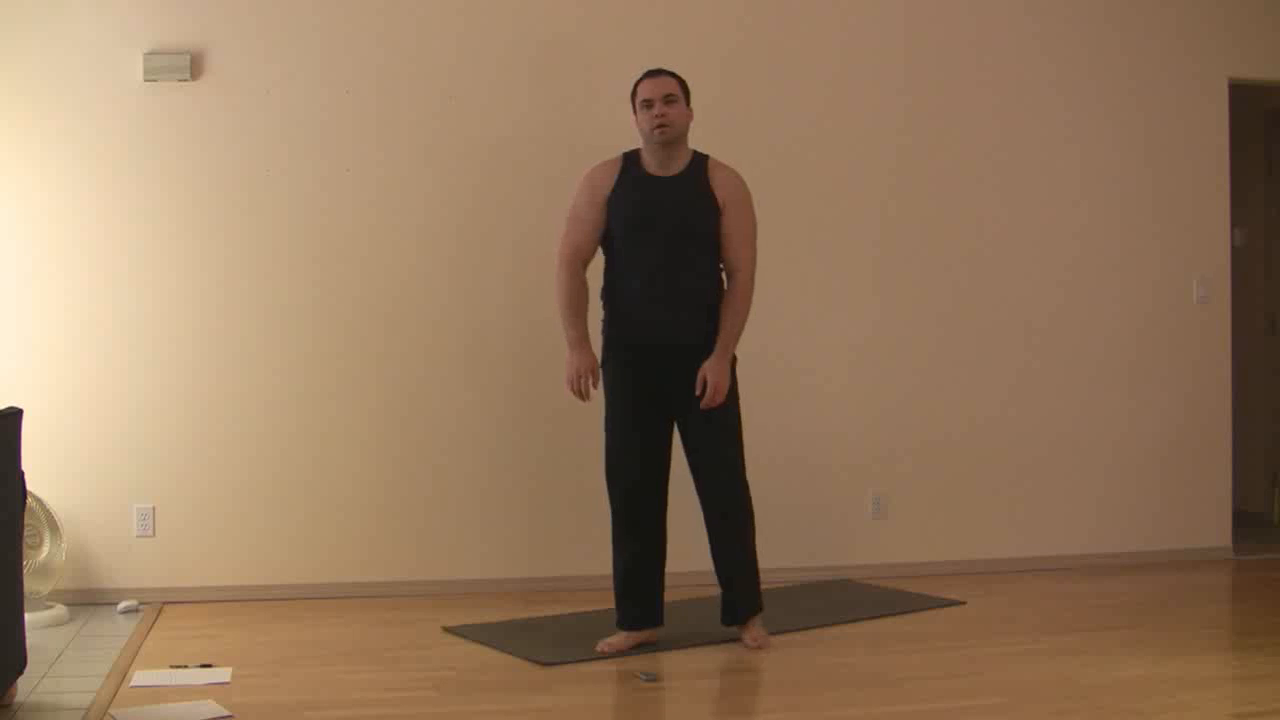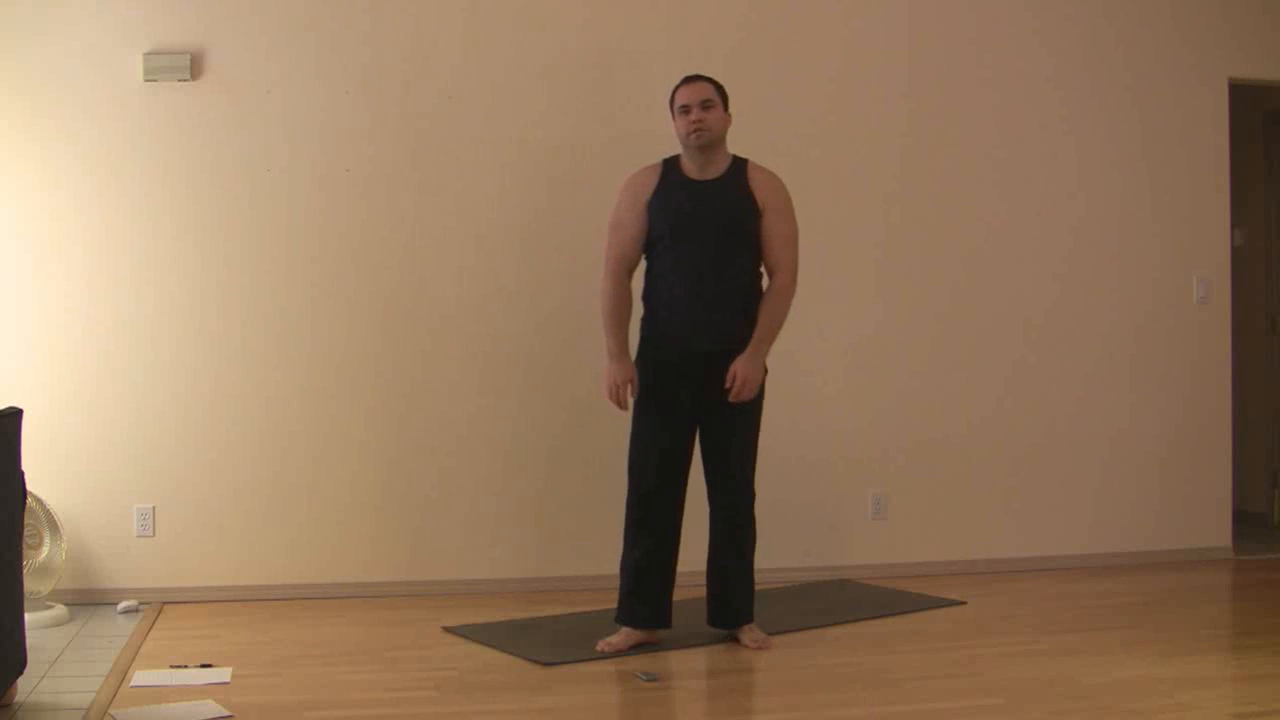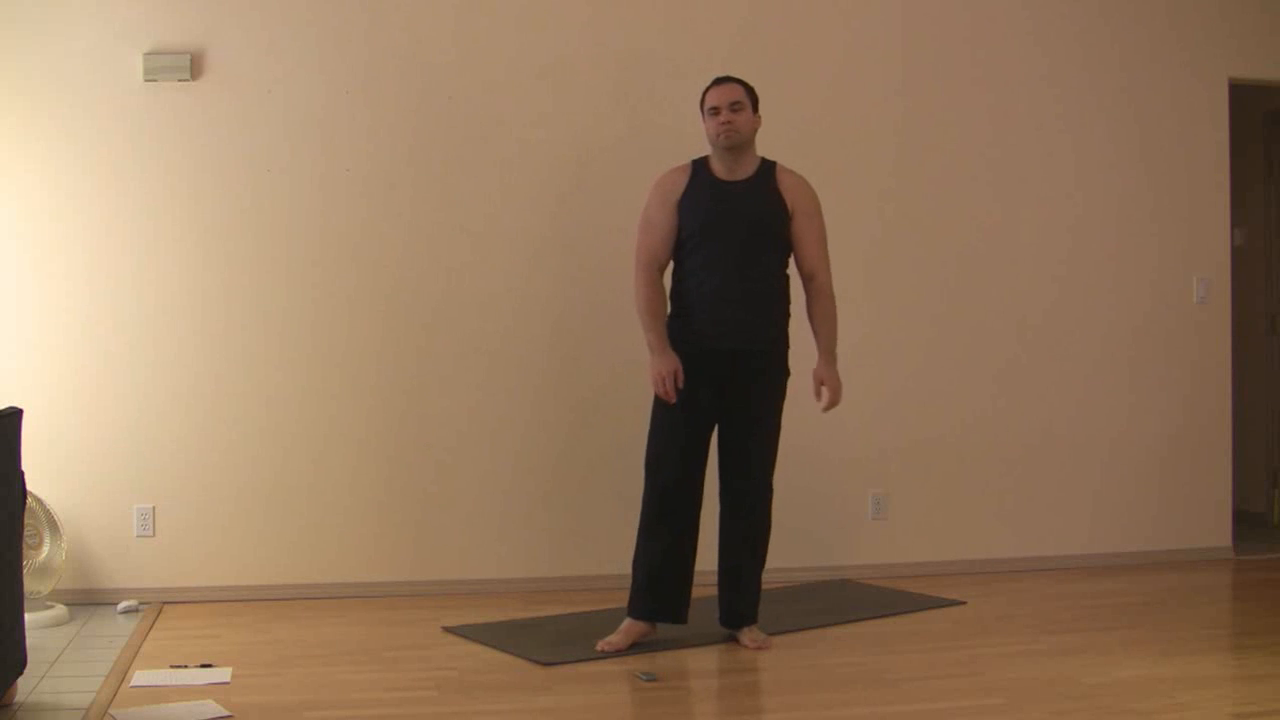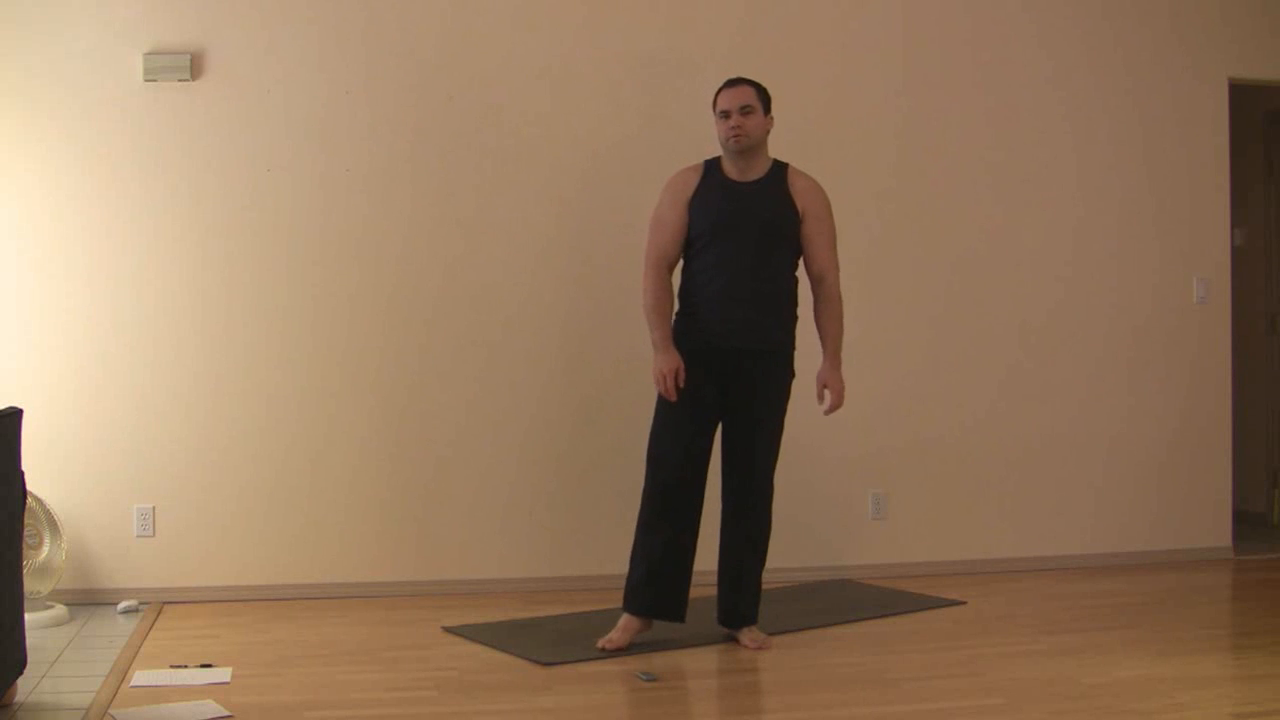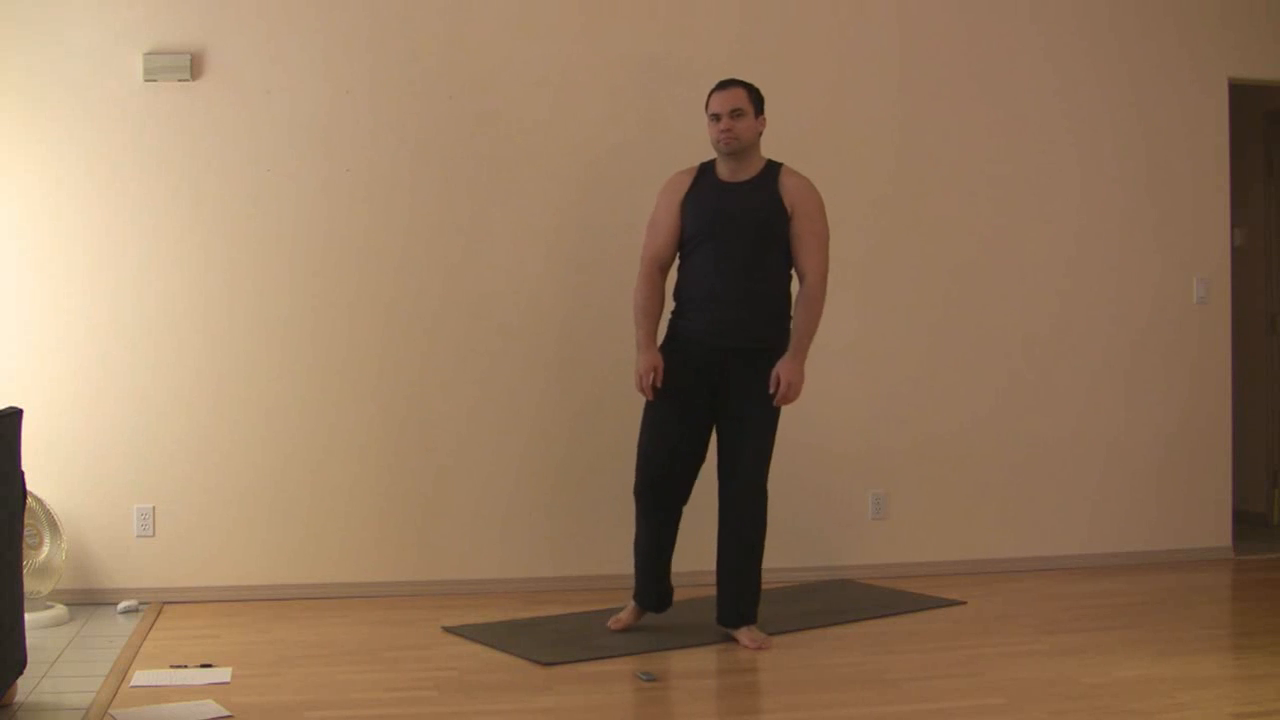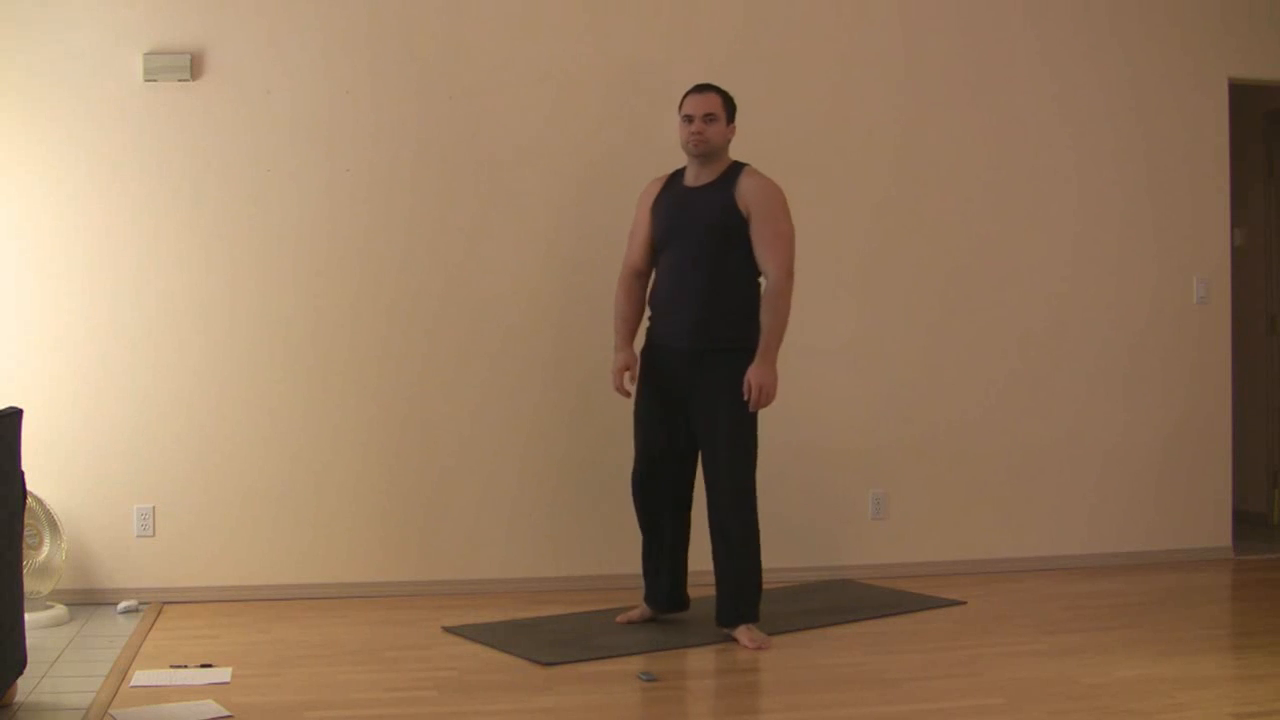
dt=0.3s
person 1, frame 1
left shoulder: (722, 183)
right shoulder: (605, 180)
left elbow: (741, 275)
right elbow: (571, 265)
left wrist: (722, 355)
right wrist: (577, 346)
left hip: (702, 357)
right hip: (630, 358)
left knee: (724, 484)
right knee: (632, 490)
left ankle: (746, 610)
right ankle: (638, 618)
person 1, frame 2
left shoulder: (762, 187)
right shoulder: (645, 185)
left elbow: (782, 277)
right elbow: (616, 273)
left wrist: (755, 353)
right wrist: (616, 356)
left hip: (735, 363)
right hip: (663, 361)
left knee: (734, 490)
right knee: (651, 489)
left ankle: (736, 614)
right ankle: (640, 617)
person 1, frame 3
left shoulder: (790, 189)
right shoulder: (675, 185)
left elbow: (817, 278)
right elbow: (648, 272)
left wrist: (827, 359)
right wrist: (659, 350)
left hip: (761, 361)
right hip: (689, 357)
left knee: (750, 490)
right knee: (669, 482)
left ankle: (741, 614)
right ankle: (647, 611)
person 1, frame 4
left shoulder: (801, 191)
right shoulder: (688, 184)
left elbow: (826, 281)
right elbow: (657, 269)
left wrist: (831, 362)
right wrist: (663, 347)
left hip: (766, 360)
right hip: (695, 355)
left knee: (751, 489)
right knee: (670, 479)
left ankle: (740, 614)
right ankle: (642, 608)
person 1, frame 5
left shoulder: (793, 190)
right shoulder: (683, 186)
left elbow: (813, 280)
right elbow: (652, 269)
left wrist: (795, 355)
right wrist: (646, 346)
left hip: (757, 361)
right hip: (685, 353)
left knee: (745, 489)
right knee: (658, 475)
left ankle: (739, 614)
right ankle: (646, 595)
person 1, frame 6
left shoulder: (754, 191)
right shoulder: (658, 192)
left elbow: (778, 278)
right elbow: (633, 272)
left wrist: (766, 359)
right wrist: (624, 345)
left hip: (727, 361)
right hip: (662, 358)
left knee: (731, 486)
right knee: (653, 480)
left ankle: (741, 613)
right ankle: (663, 594)
